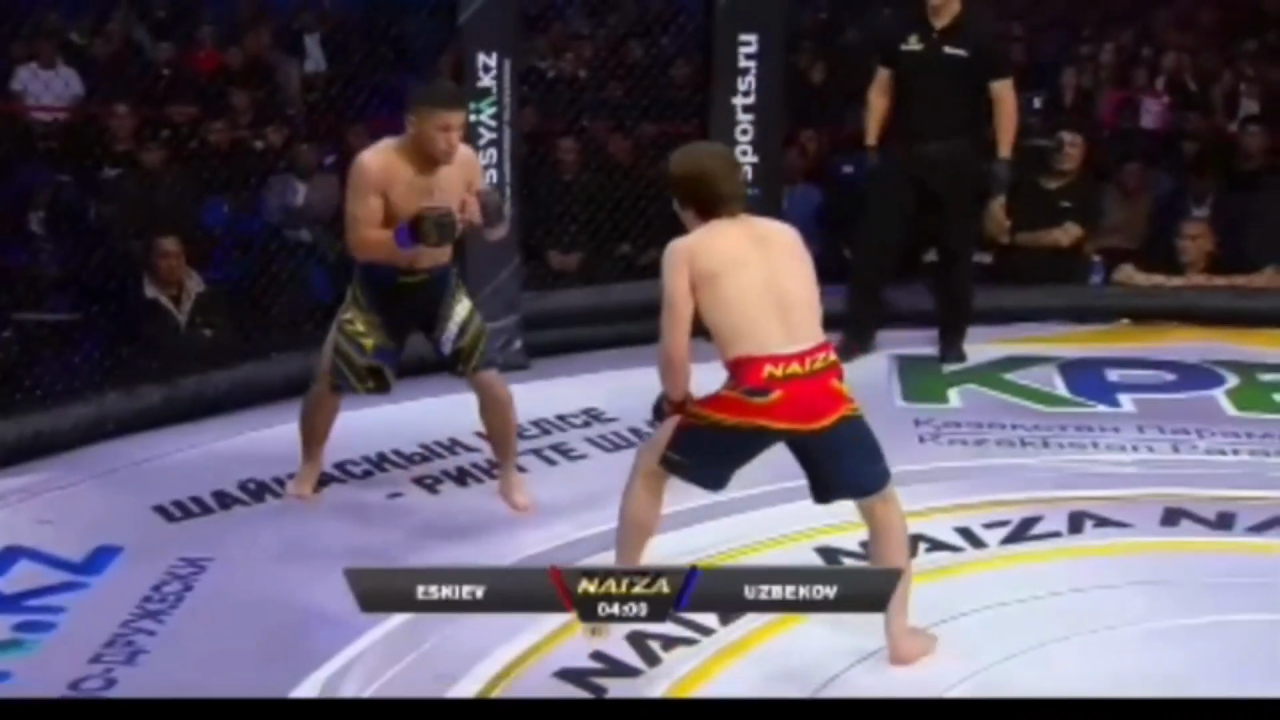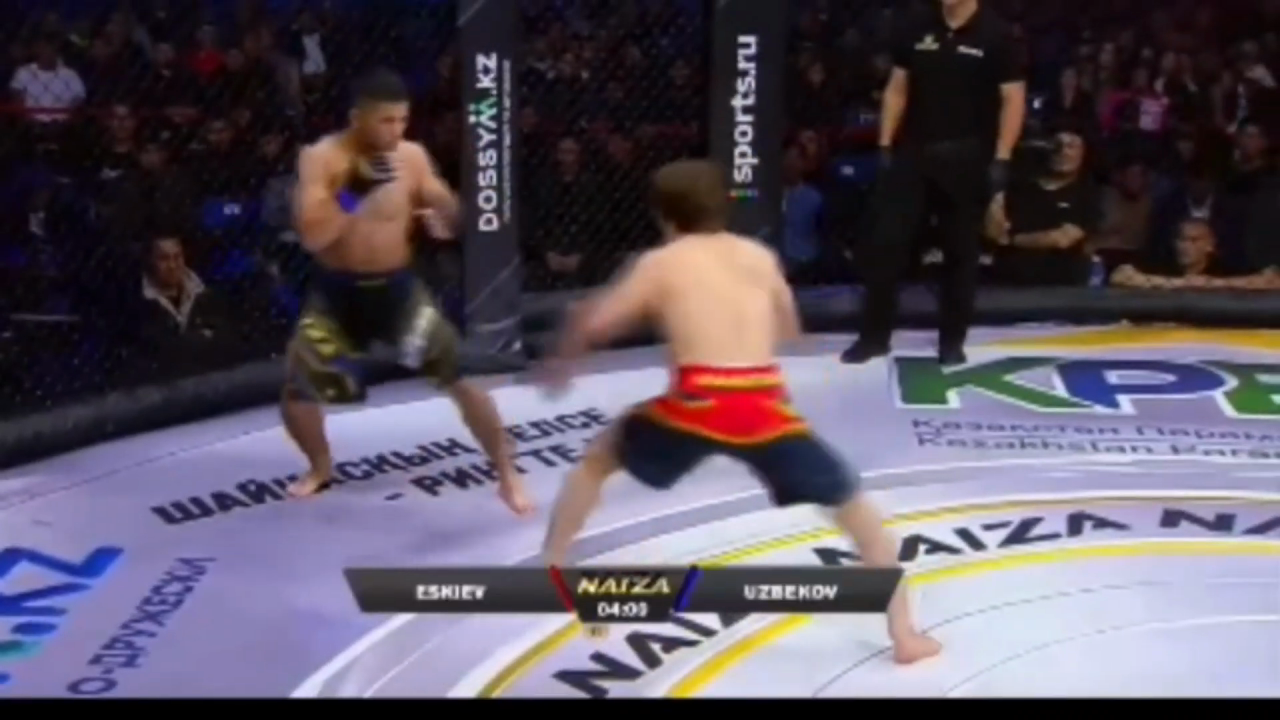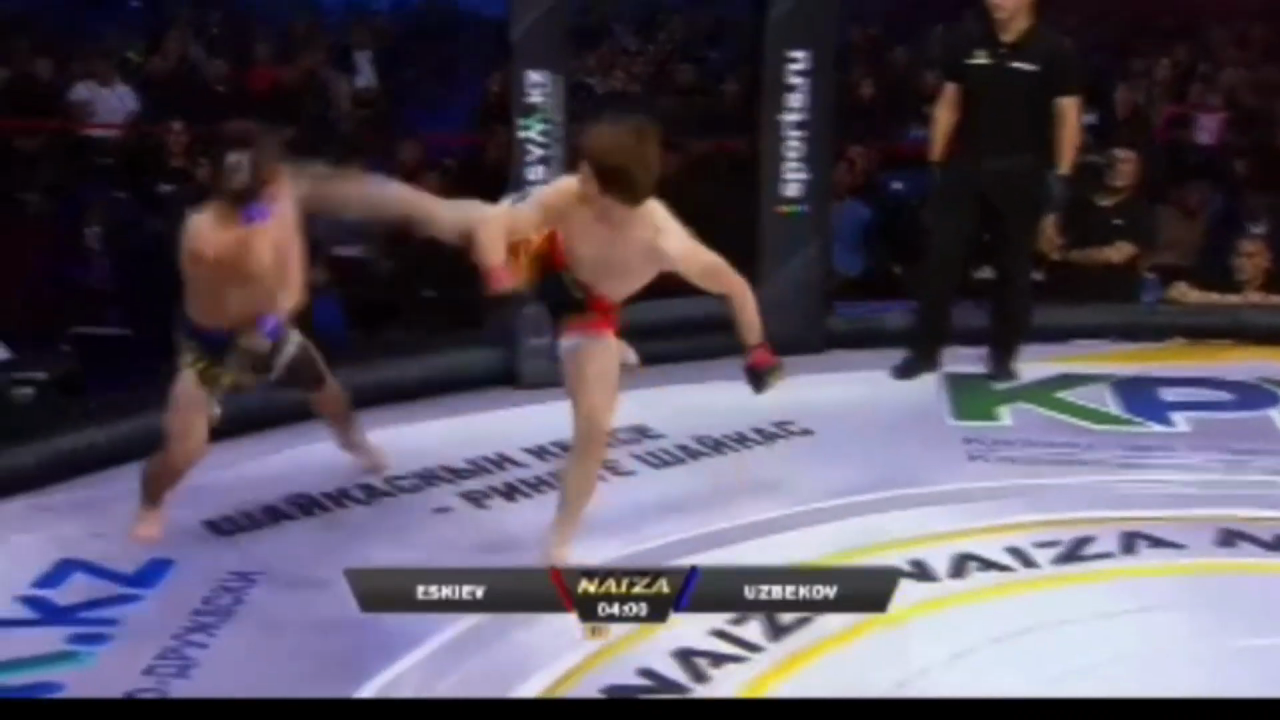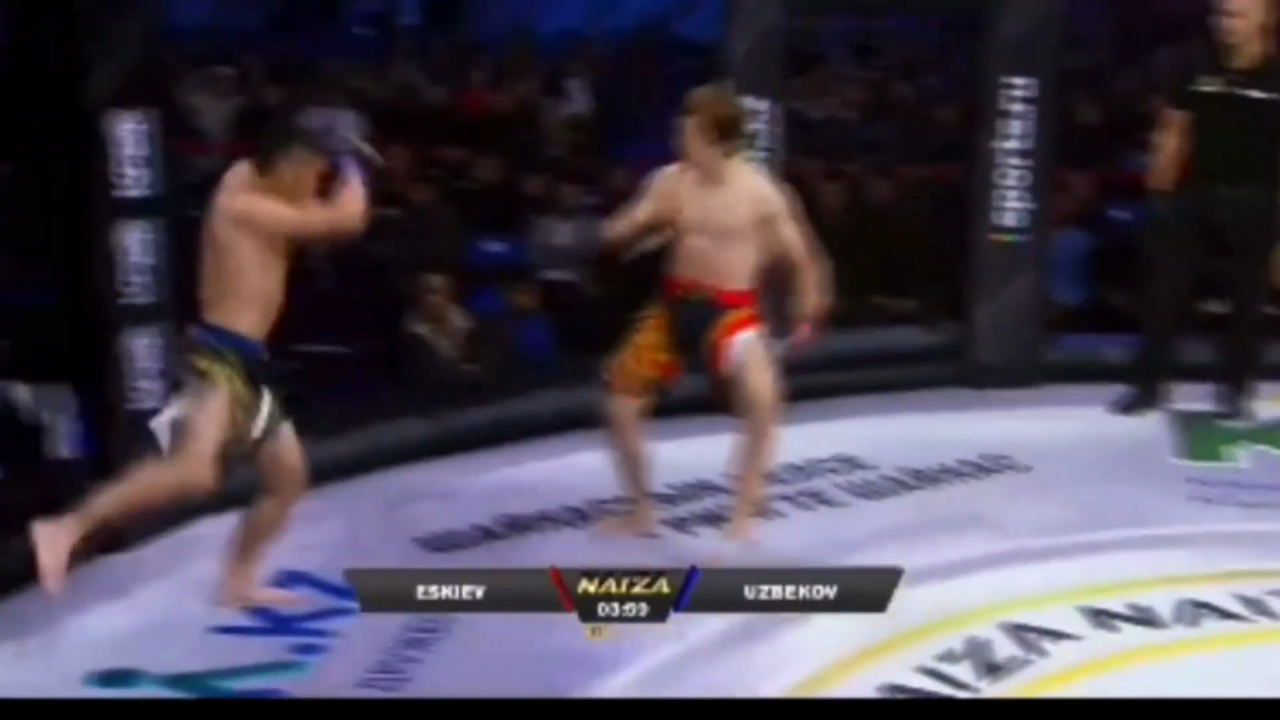
dt=0.4s
person 1, frame 1
left shoulder: (684, 251)
right shoulder: (786, 234)
left elbow: (675, 350)
left wrist: (675, 401)
left hip: (755, 392)
right hip: (822, 385)
left knee: (649, 467)
right knee: (881, 502)
right ankle: (900, 633)
person 1, frame 2
left shoulder: (658, 263)
right shoulder: (760, 257)
left elbow: (593, 322)
right elbow: (789, 326)
left wrist: (560, 360)
left hip: (698, 401)
right hip: (764, 405)
left knee: (596, 460)
right knee: (856, 509)
right ankle: (904, 632)
person 1, frame 3
left shoulder: (667, 244)
right shoulder: (567, 193)
left elbow: (736, 289)
right elbow: (493, 228)
left wrist: (757, 349)
right wrist: (497, 269)
left hip: (591, 312)
right hip: (549, 261)
left knee: (595, 428)
left ankle: (561, 541)
person 1, frame 4
left shoulder: (761, 195)
right shoulder: (669, 180)
left elbow: (803, 259)
right elbow: (618, 232)
left wrist: (809, 316)
right wrist: (629, 233)
left hip: (730, 311)
right hip: (674, 305)
left knee: (762, 395)
right knee: (620, 406)
left ankle: (746, 507)
right ankle: (639, 509)
person 2, frame 1
left shoulder: (465, 160)
right shoulder: (373, 165)
left elbow: (492, 226)
right elbow: (358, 243)
left wrist: (491, 217)
right wrist: (410, 235)
left hip: (439, 282)
right hip: (379, 285)
left knee: (489, 379)
right knee: (329, 383)
left ankle: (509, 474)
right ankle: (310, 466)
person 2, frame 2
left shoulder: (412, 157)
right shoulder: (320, 158)
left elbow: (446, 207)
right elbow: (312, 236)
left wrist: (444, 213)
right wrist: (356, 193)
left hip: (397, 288)
right hip: (337, 293)
left knee: (461, 384)
right knee: (296, 397)
left ankle: (508, 475)
right ankle: (320, 468)
person 2, frame 3
left shoulder: (284, 197)
right shoulder: (201, 232)
left elbow: (292, 278)
right elbow: (258, 266)
left wrist: (271, 321)
right wrist: (254, 211)
left hip: (260, 331)
right hip: (206, 343)
left knee: (325, 391)
right knee: (183, 452)
left ankle: (350, 436)
right ankle: (151, 507)
person 2, frame 4
left shoulder: (244, 180)
right shoulder: (248, 209)
right elbow: (347, 218)
right wrist: (351, 170)
left hip: (242, 359)
right hip: (220, 356)
left knee: (289, 473)
right knee: (196, 471)
left ankle: (239, 580)
right ankle: (68, 528)
person 3, frame 1
left shoulder: (981, 36)
right shoulder: (901, 32)
left elbow: (1003, 97)
right elbow: (881, 89)
left wrist: (1003, 157)
right wrist: (871, 145)
left hip: (957, 157)
right hip: (901, 153)
left knee: (956, 249)
right knee: (874, 240)
left ankle: (952, 338)
right ankle: (859, 332)
person 3, frame 2
left shoulder: (996, 36)
right shoulder: (915, 31)
left elbow: (1013, 100)
right elbow: (896, 90)
left wrist: (1001, 159)
right wrist: (886, 145)
left hip: (967, 157)
right hip: (913, 153)
left knee: (961, 251)
right knee: (886, 243)
left ankle: (952, 339)
right ankle: (874, 335)
person 3, frame 3
left shoulder: (1053, 50)
right shoulder: (967, 43)
left elbow: (1068, 115)
right elbow: (948, 105)
left wrist: (1061, 175)
right wrist: (936, 160)
left hip: (1020, 172)
right hip: (965, 167)
left knee: (1014, 267)
right knee: (941, 258)
left ankle: (1002, 355)
right ankle: (924, 350)
person 3, frame 4
right shoulder: (1198, 69)
right elbow: (1174, 132)
right wrist: (1161, 192)
right hip: (1194, 195)
right knee: (1166, 290)
left ankle: (1236, 388)
right ankle: (1146, 384)
